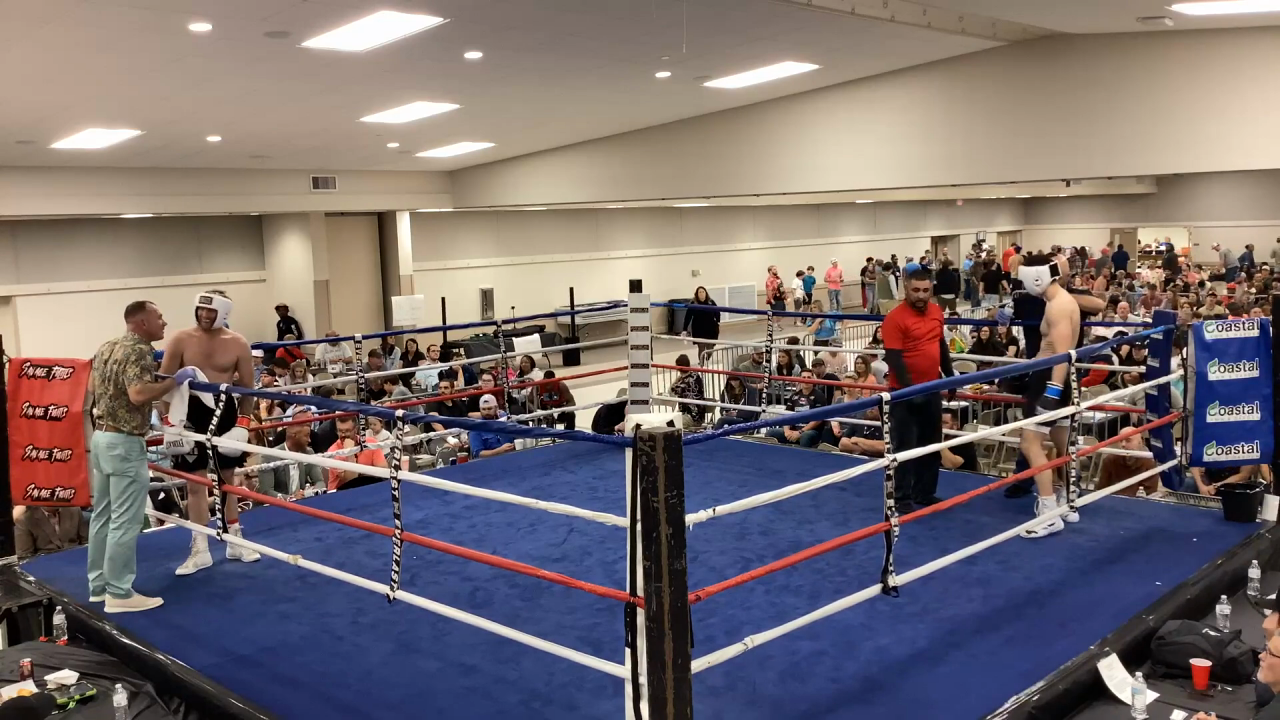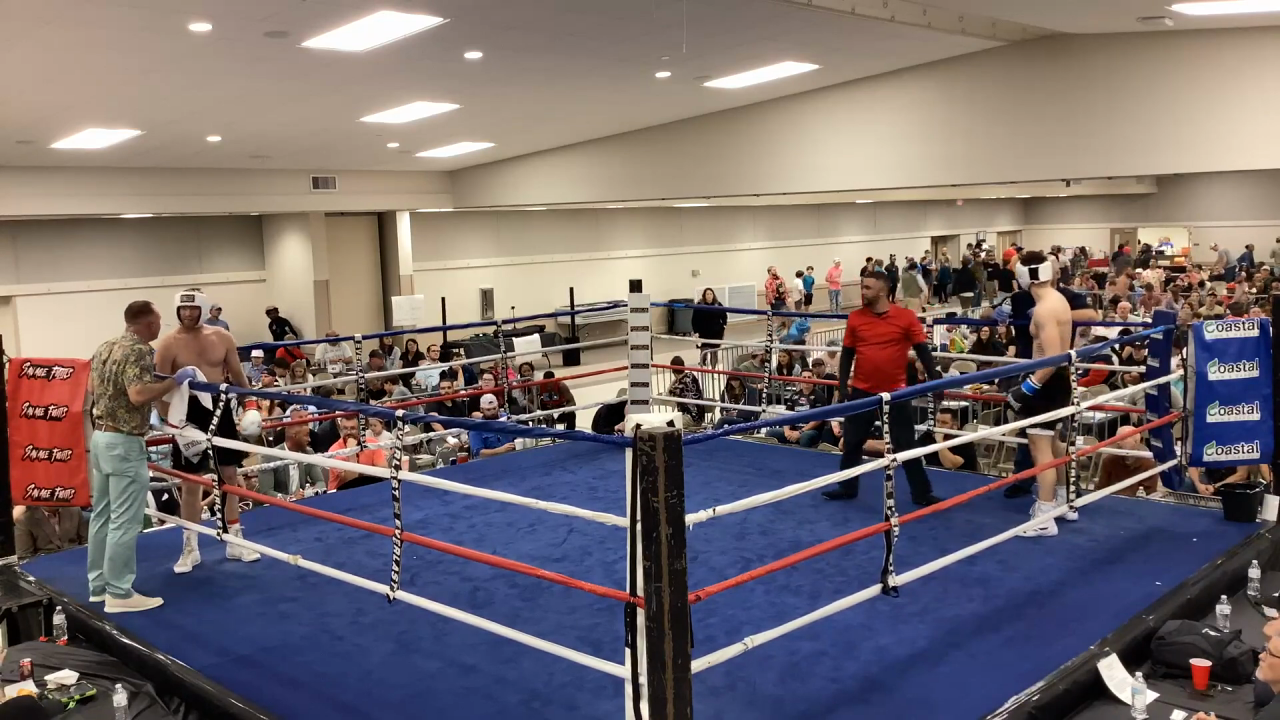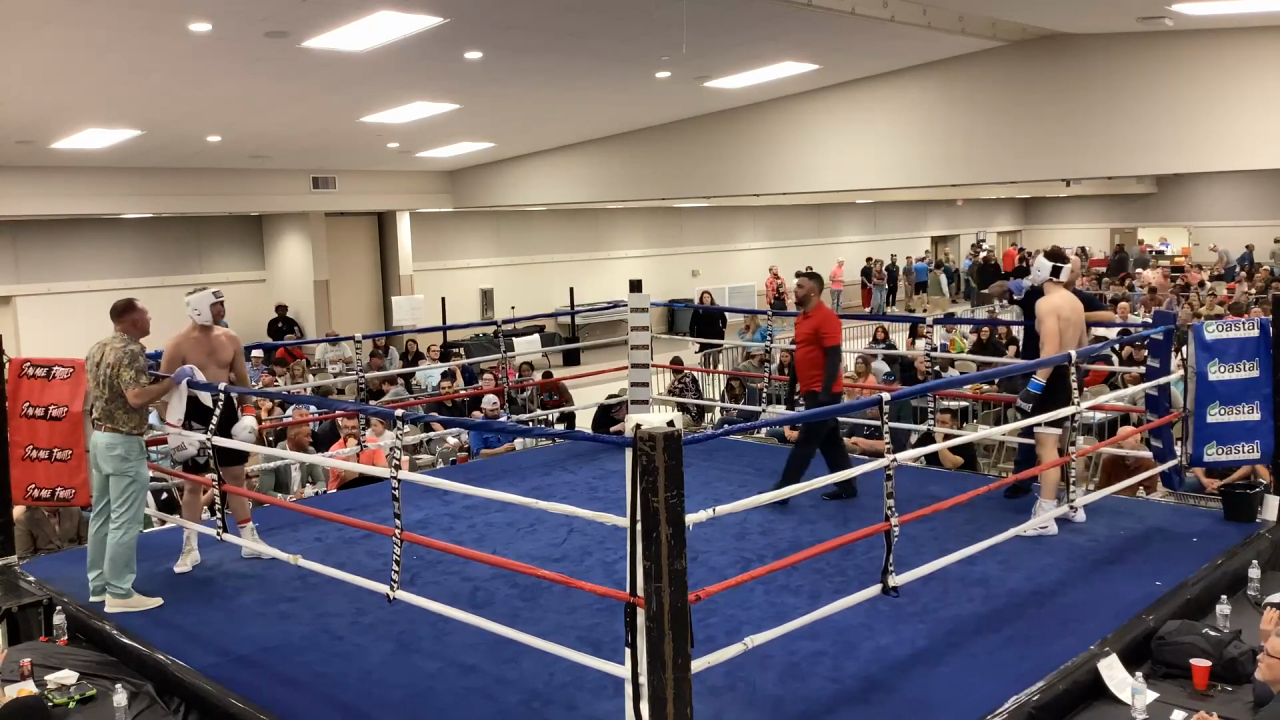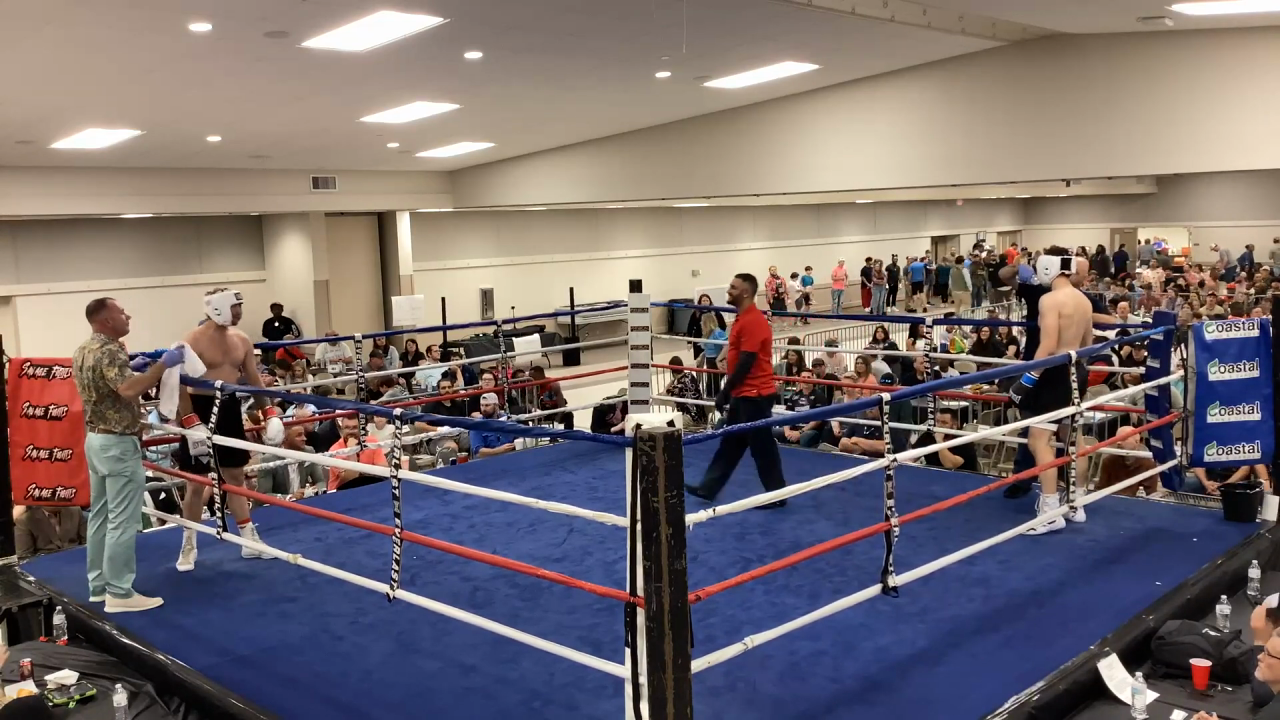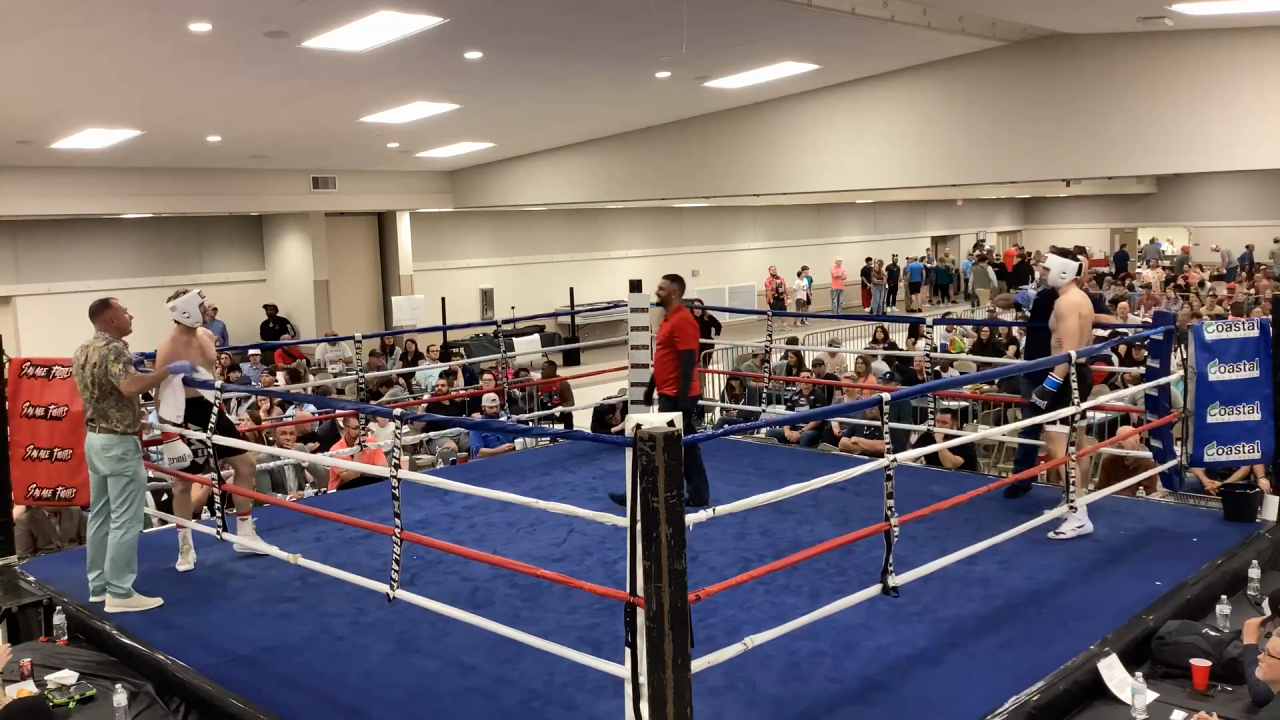
dt=0.7s
person 1, frame 1
left shoulder: (107, 347)
right shoulder: (138, 351)
left elbow: (93, 387)
right elbow: (139, 394)
right wrist: (176, 380)
left hip: (100, 437)
right hip: (125, 443)
left knee: (103, 515)
right knee: (125, 521)
left ankle: (99, 584)
right ankle: (119, 593)
person 1, frame 2
left shoulder: (105, 348)
right shoulder: (138, 352)
left elbow: (93, 388)
right elbow: (139, 395)
right wrist: (176, 379)
left hip: (100, 437)
right hip: (125, 444)
left knee: (102, 515)
right knee: (125, 521)
left ankle: (99, 585)
right ankle: (119, 593)
person 1, frame 3
left shoulder: (98, 349)
right shoulder: (130, 352)
right elbow: (137, 397)
right wrist: (174, 379)
left hip: (99, 438)
right hip: (123, 444)
left knee: (102, 515)
right knee: (125, 521)
left ankle: (99, 585)
right ankle: (119, 593)
person 1, frame 4
left shoulder: (82, 351)
right shoulder: (109, 351)
right elbow: (129, 389)
left wrist: (128, 368)
right wrist: (163, 364)
left hip: (95, 439)
right hip: (118, 444)
left knee: (100, 515)
right knee: (122, 520)
left ankle: (99, 585)
right ankle: (119, 593)
person 1, frame 5
left shoulder: (82, 352)
right shoulder: (113, 350)
right elbow: (131, 386)
right wrist: (169, 369)
left hip: (95, 439)
right hip: (118, 443)
left knee: (101, 516)
right knee: (125, 519)
left ankle: (99, 584)
right ankle: (119, 592)
person 2, frame 1
left shoulder: (1056, 306)
right shoulder: (1063, 301)
left elbow: (1063, 355)
left wrist: (1052, 393)
left hip: (1050, 380)
right hip: (1056, 380)
left knee: (1030, 444)
right knee: (1063, 445)
left ankle: (1049, 514)
right ankle: (1067, 504)
person 2, frame 2
left shoulder: (1044, 308)
right shoulder: (1057, 299)
left elbow: (1053, 358)
left wrist: (1027, 388)
left hip: (1048, 382)
right hip: (1058, 379)
left knee: (1040, 449)
right knee: (1051, 443)
left ankle: (1044, 520)
person 2, frame 3
left shoulder: (1046, 303)
right shoulder: (1075, 301)
left elbow: (1050, 350)
right elbow: (1082, 343)
left wrist: (1034, 386)
left hip: (1055, 377)
right hip: (1072, 375)
left knee: (1046, 447)
left ankle: (1045, 519)
right ankle: (1075, 506)
person 2, frame 4
left shoulder: (1050, 299)
right shoulder: (1084, 300)
left elbow: (1047, 347)
left wrist: (1027, 379)
left hip: (1056, 373)
right hip: (1076, 371)
left knee: (1039, 440)
left ankle: (1051, 512)
right ankle: (1076, 506)
person 2, frame 5
left shoulder: (1066, 301)
right shoulder: (1080, 299)
left elbow: (1069, 350)
left wrist: (1050, 384)
left hip: (1068, 377)
right hip: (1079, 373)
left knee: (1056, 444)
right knee: (1076, 443)
left ankle: (1079, 518)
person 3, frame 1
left shoulder: (238, 344)
right shoulder: (181, 340)
left elbow: (247, 386)
left wrist: (244, 423)
right wrist: (170, 420)
left hip: (224, 411)
right hip: (190, 412)
left knee: (227, 479)
right knee: (195, 485)
left ankle: (235, 543)
right ankle: (199, 551)
person 3, frame 2
left shoulder: (222, 337)
right shoulder: (169, 344)
left elbow: (237, 374)
right wrist: (174, 424)
left hip: (220, 408)
right hip: (188, 412)
left knee: (229, 478)
right knee: (191, 484)
left ankle: (235, 542)
right ankle: (190, 548)
person 3, frame 3
left shoulder: (230, 338)
right shoulder: (178, 344)
left elbow: (241, 378)
left wrist: (247, 412)
left hip: (226, 408)
right hip: (195, 412)
left knee: (235, 477)
right knee: (194, 483)
left ankle: (250, 541)
right ankle: (190, 549)
person 3, frame 4
left shoulder: (241, 340)
right shoulder: (194, 341)
left elbow: (254, 379)
right elbow: (180, 385)
left wrist: (270, 415)
right wrist: (192, 424)
left hip: (229, 408)
right hip: (200, 410)
left knee: (235, 477)
right knee: (196, 484)
left ankle: (250, 541)
right ankle: (189, 546)
person 3, frame 5
left shoulder: (207, 336)
right shoulder: (170, 349)
right elbow: (164, 396)
right wrist: (171, 437)
left hip: (212, 408)
right hip: (185, 415)
left knee: (246, 464)
right knee: (184, 481)
left ankle: (246, 535)
right ankle: (185, 548)
person 4, frame 1
left shoulder: (936, 312)
right shoulder: (896, 318)
right elbow: (894, 359)
left wrist: (949, 376)
right wrist: (910, 390)
left hip: (931, 390)
left knee: (930, 444)
right knee: (905, 446)
left ankle: (925, 493)
right ankle: (903, 498)
person 4, frame 2
left shoulder: (905, 317)
right shoulder: (855, 318)
left elbow: (922, 351)
right elbow: (847, 354)
right wrist: (843, 386)
left hip: (894, 392)
right hip: (861, 391)
left knee: (906, 444)
right knee: (852, 441)
left ankle: (922, 493)
right ankle: (847, 487)
person 4, frame 3
left shoulder: (826, 318)
right shoulder: (802, 318)
left elbow: (834, 357)
left wrist: (826, 392)
right wrist: (792, 385)
left hip: (823, 392)
right hip: (812, 391)
left knee: (805, 442)
right knee: (830, 441)
right ankle: (846, 486)
person 4, frame 4
left shoulder: (753, 321)
right shoulder: (744, 318)
left elbow: (746, 362)
left wrist: (724, 393)
right wrist: (728, 393)
left hip: (754, 395)
right hip: (743, 393)
left knee: (761, 446)
right knee: (730, 442)
right ankle: (709, 487)
person 4, frame 5
left shoulder: (683, 320)
right shoulder: (669, 318)
left elbow: (688, 362)
left wrist: (682, 398)
right wrist: (651, 387)
left hip: (678, 395)
right hip: (670, 394)
right knee: (685, 445)
right ankle: (698, 495)
